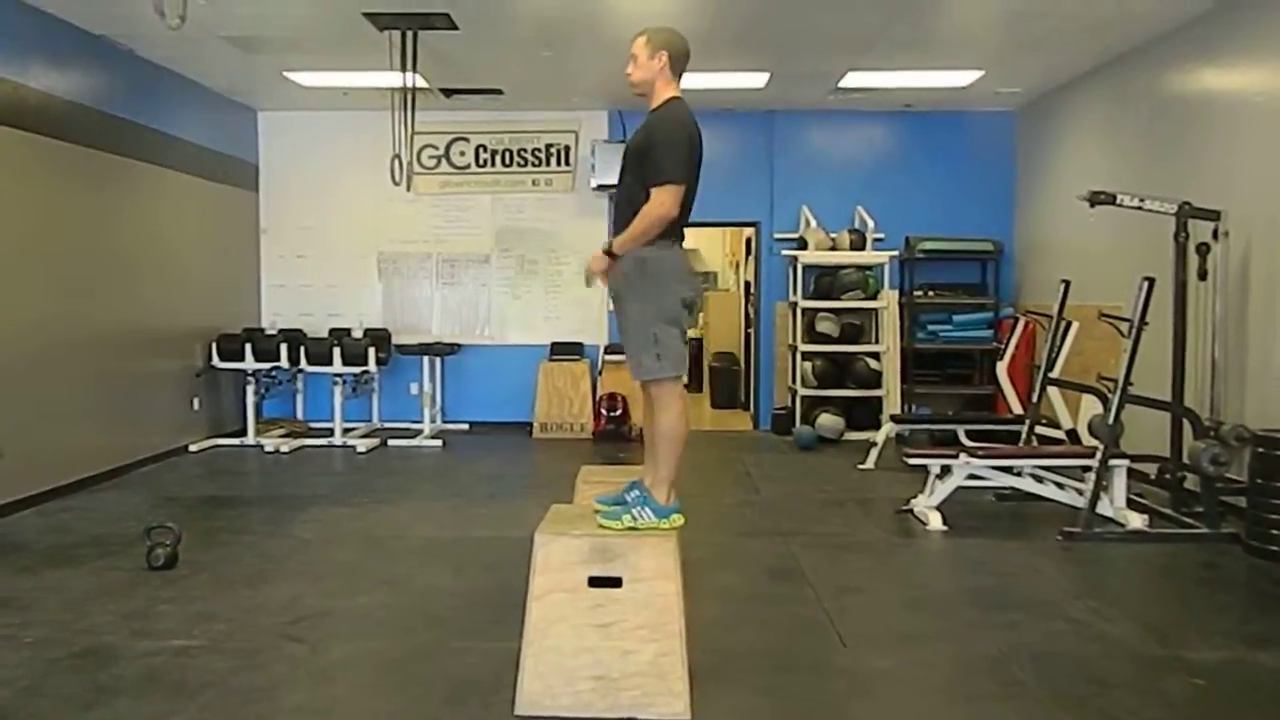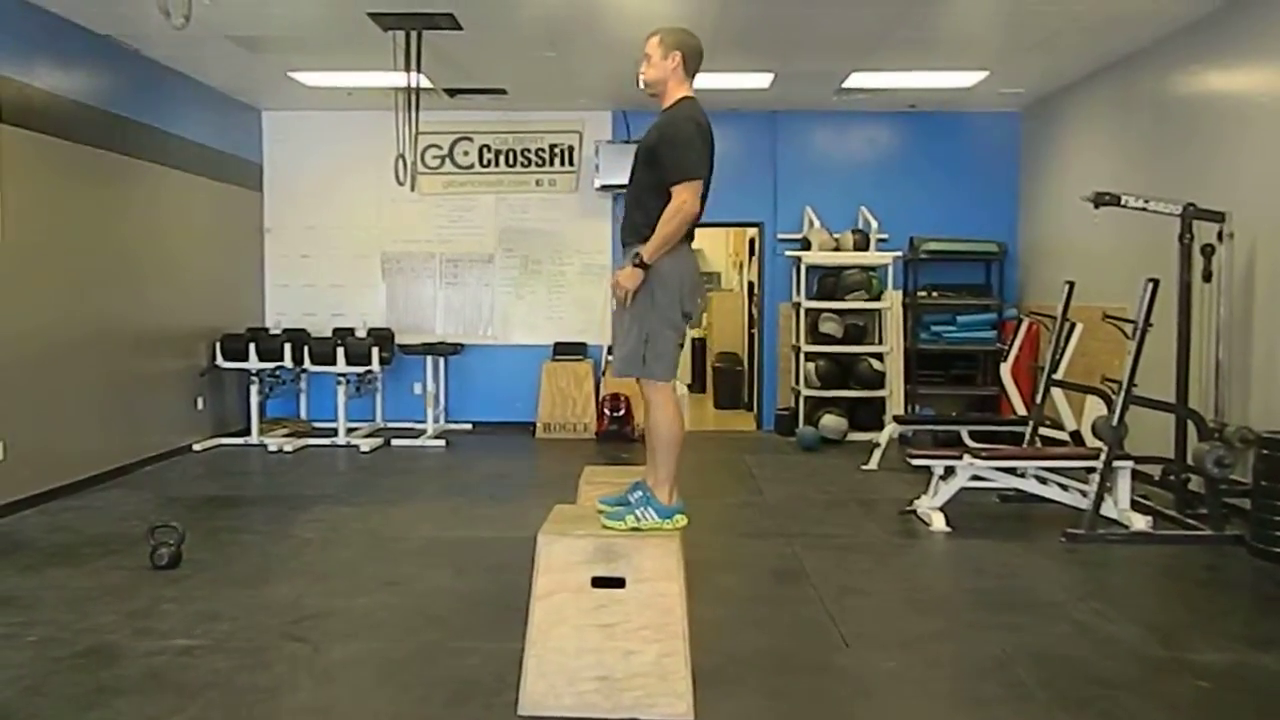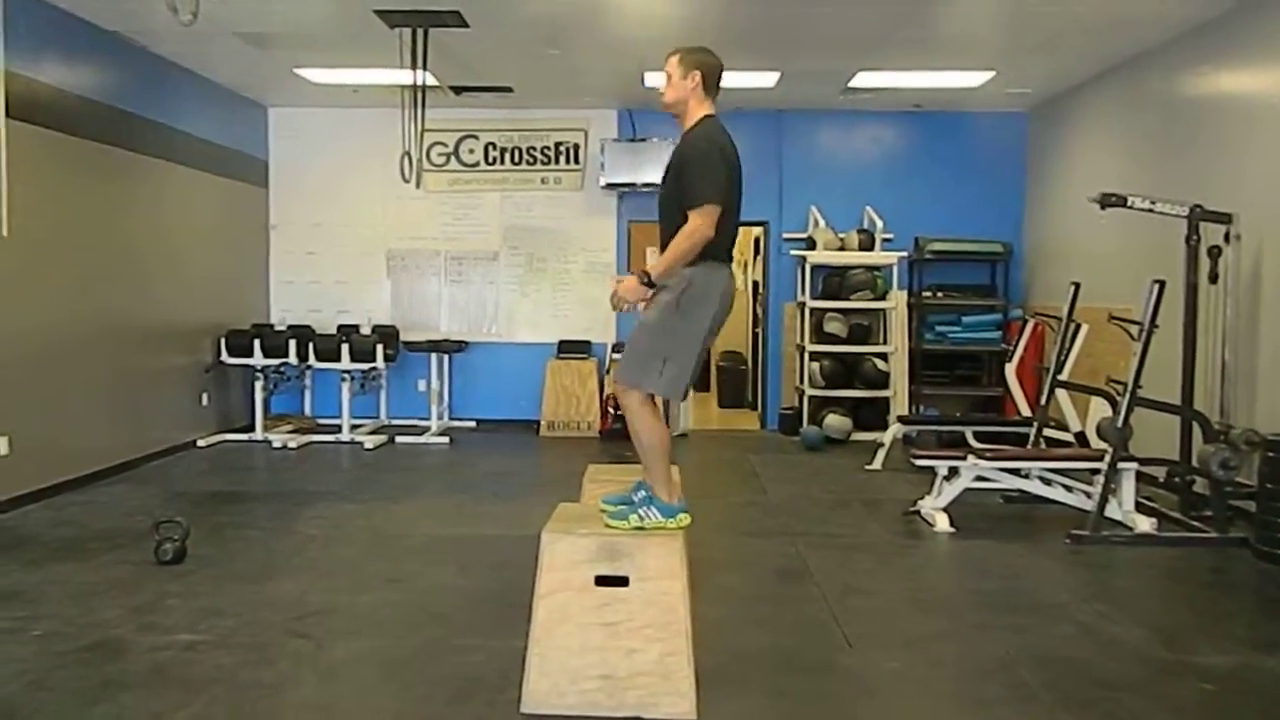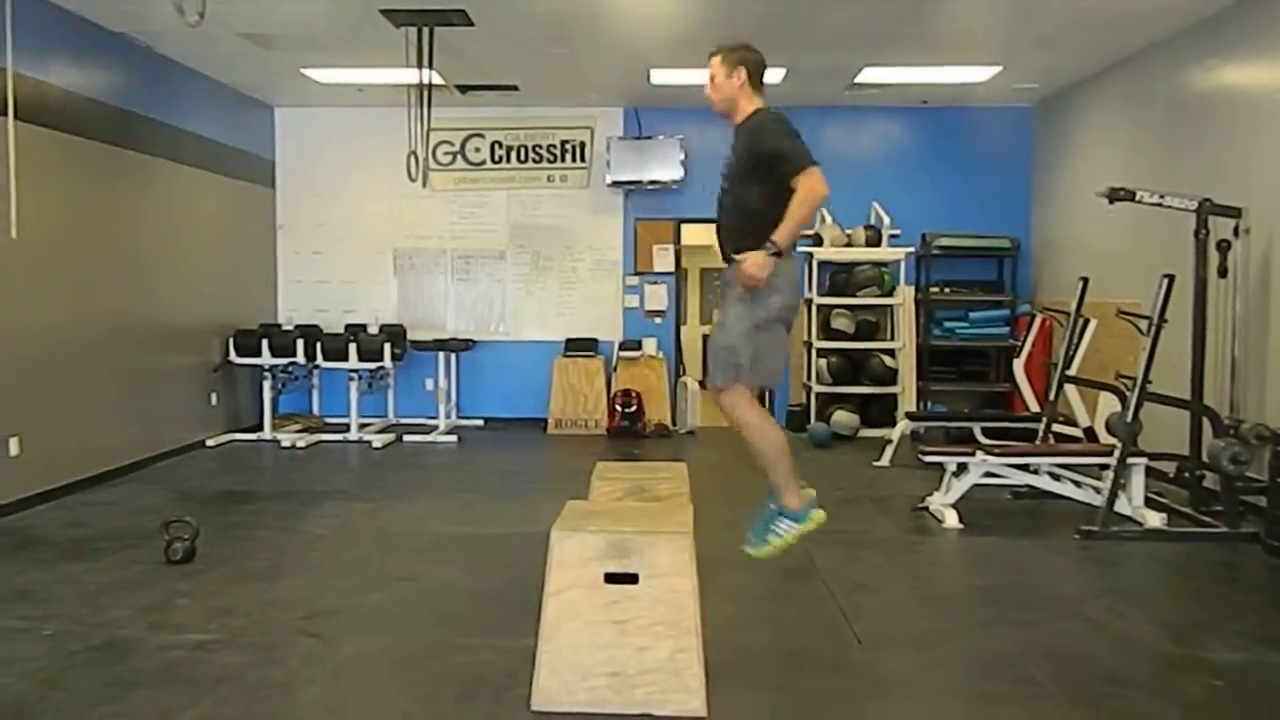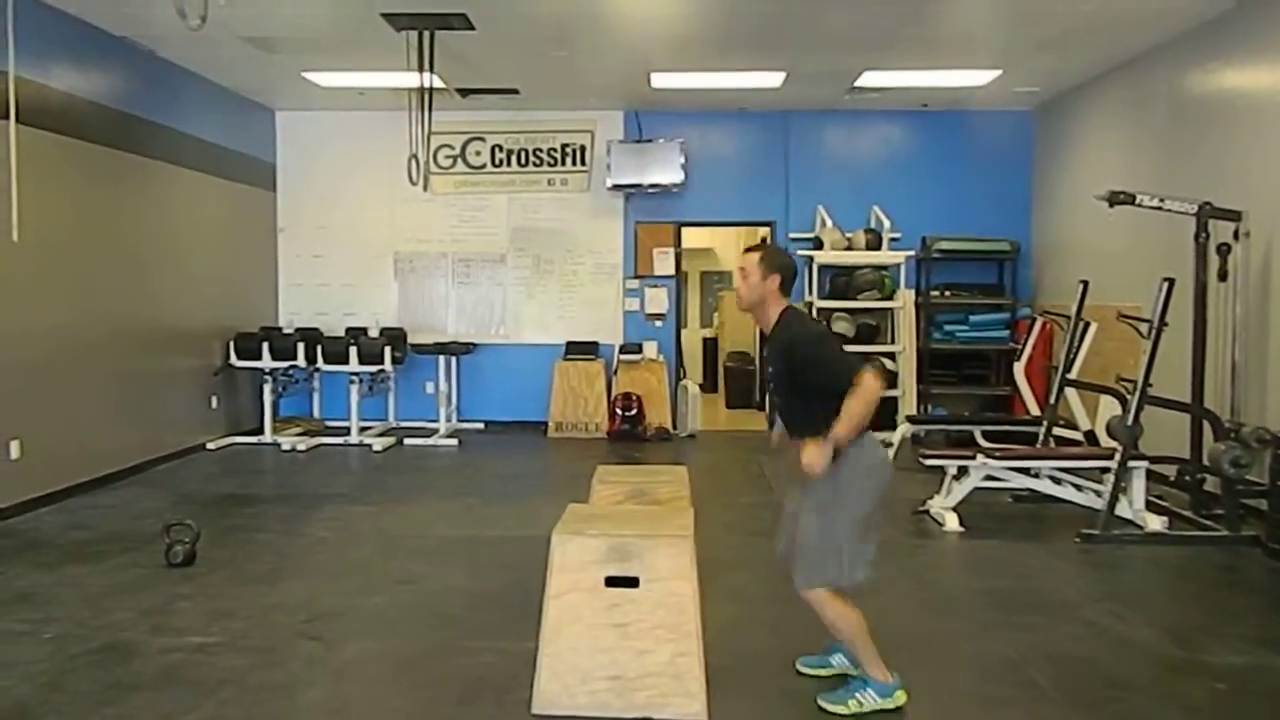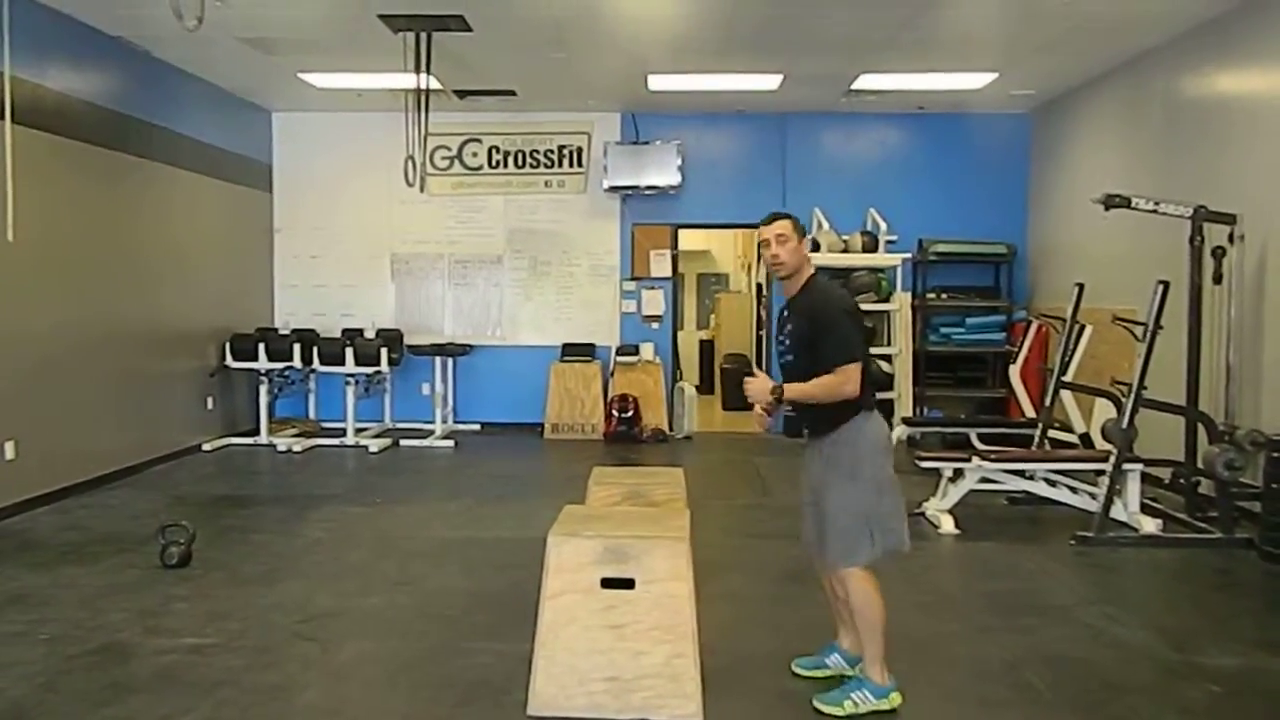
dt=0.3s
person 1, frame 1
left shoulder: (670, 123)
right shoulder: (664, 120)
left elbow: (663, 207)
left wrist: (610, 251)
right wrist: (619, 251)
left hip: (650, 263)
right hip: (647, 262)
left knee: (663, 384)
right knee: (655, 382)
left ankle: (661, 501)
right ankle: (650, 486)
person 1, frame 2
left shoulder: (682, 123)
right shoulder: (676, 122)
left elbow: (685, 204)
left wrist: (639, 262)
left hip: (659, 265)
right hip: (656, 263)
left knee: (656, 383)
right knee: (652, 381)
left ankle: (664, 502)
right ankle: (653, 486)
person 1, frame 3
left shoulder: (703, 144)
right shoulder: (703, 141)
left elbow: (701, 227)
left wrist: (645, 278)
right wrist: (655, 278)
left hip: (695, 282)
right hip: (690, 281)
left knee: (632, 388)
right knee: (639, 387)
left ankle: (665, 502)
right ankle: (655, 488)
person 1, frame 4
left shoulder: (767, 129)
right shoulder: (748, 134)
left elbow: (813, 187)
left wrist: (773, 249)
left hip: (761, 277)
right hip: (748, 275)
left knee: (734, 395)
right knee: (735, 392)
left ankle: (796, 504)
right ankle: (785, 496)
person 1, frame 5
left shoulder: (801, 337)
right shoulder: (781, 336)
left elbow: (869, 386)
left wrist: (830, 445)
right wrist: (791, 430)
left hip: (844, 466)
right hip: (824, 460)
left knee: (817, 584)
right knee: (802, 558)
right ankle: (848, 650)
person 1, frame 6
left shoulder: (829, 303)
right shoulder: (792, 308)
left elbow: (847, 382)
left wrist: (777, 392)
right wrist: (770, 397)
left hip: (854, 438)
right hip: (825, 440)
left knee: (851, 562)
right knee: (826, 554)
right ankle: (848, 648)
